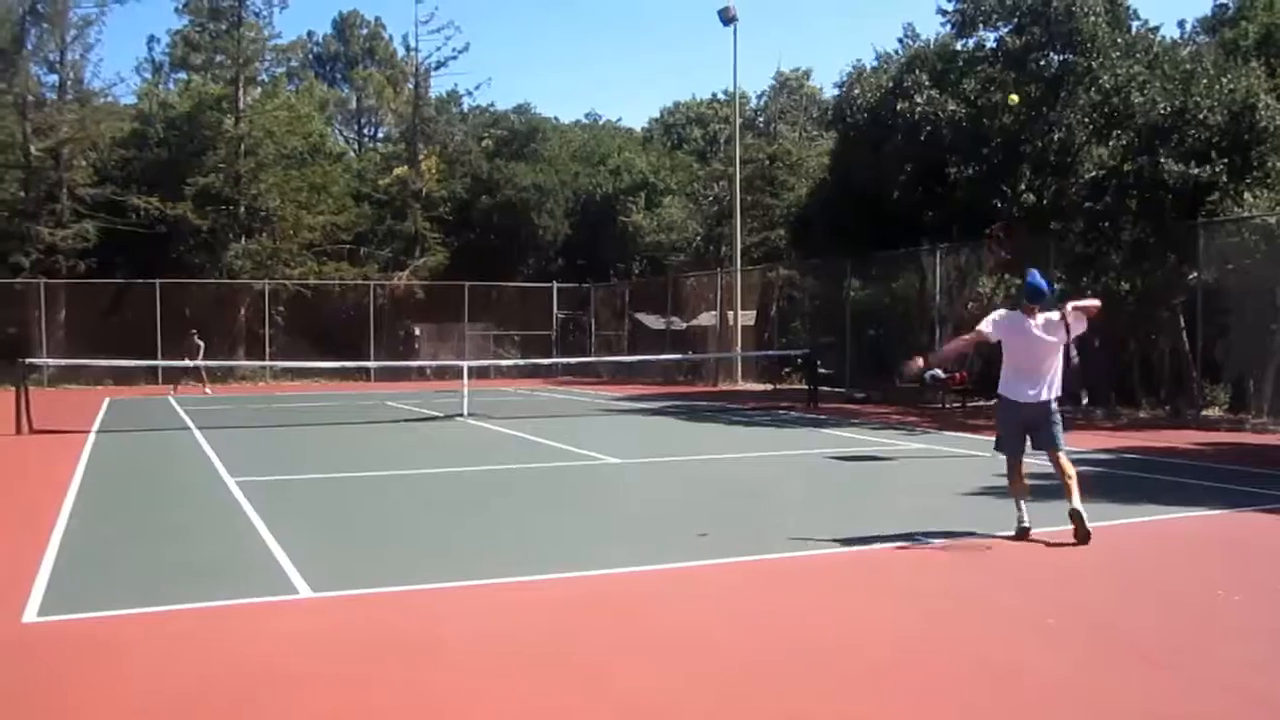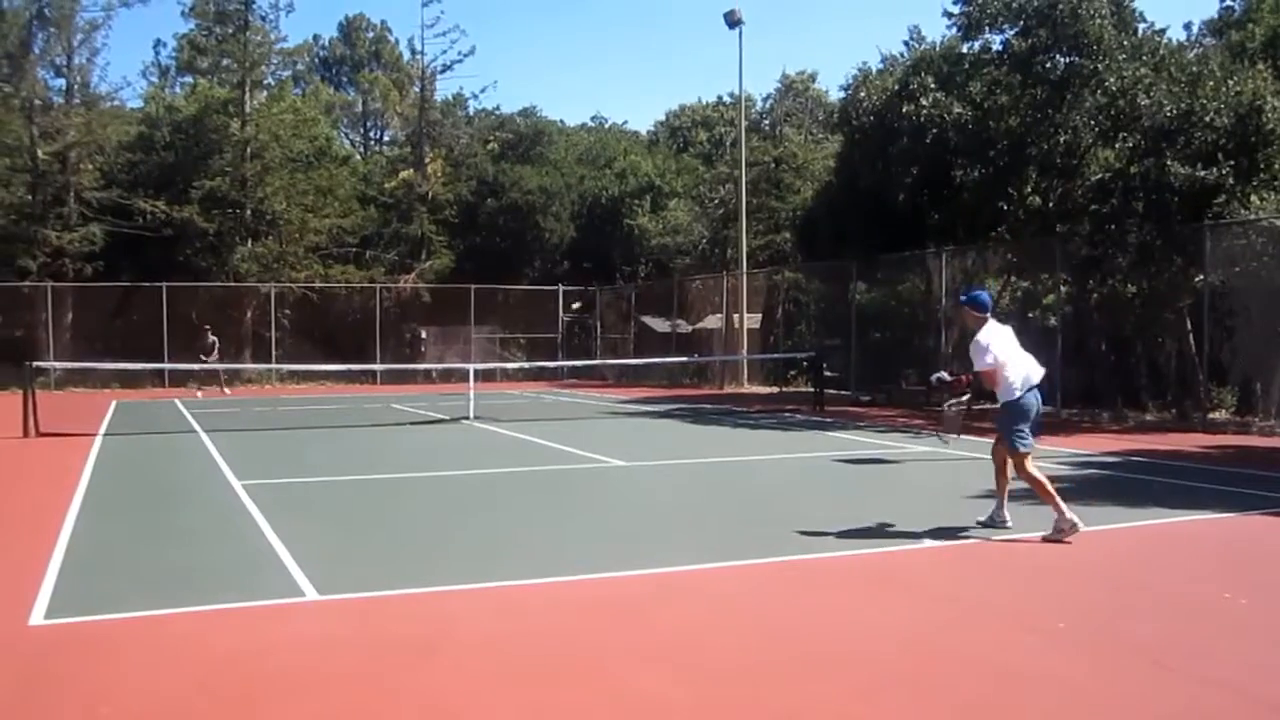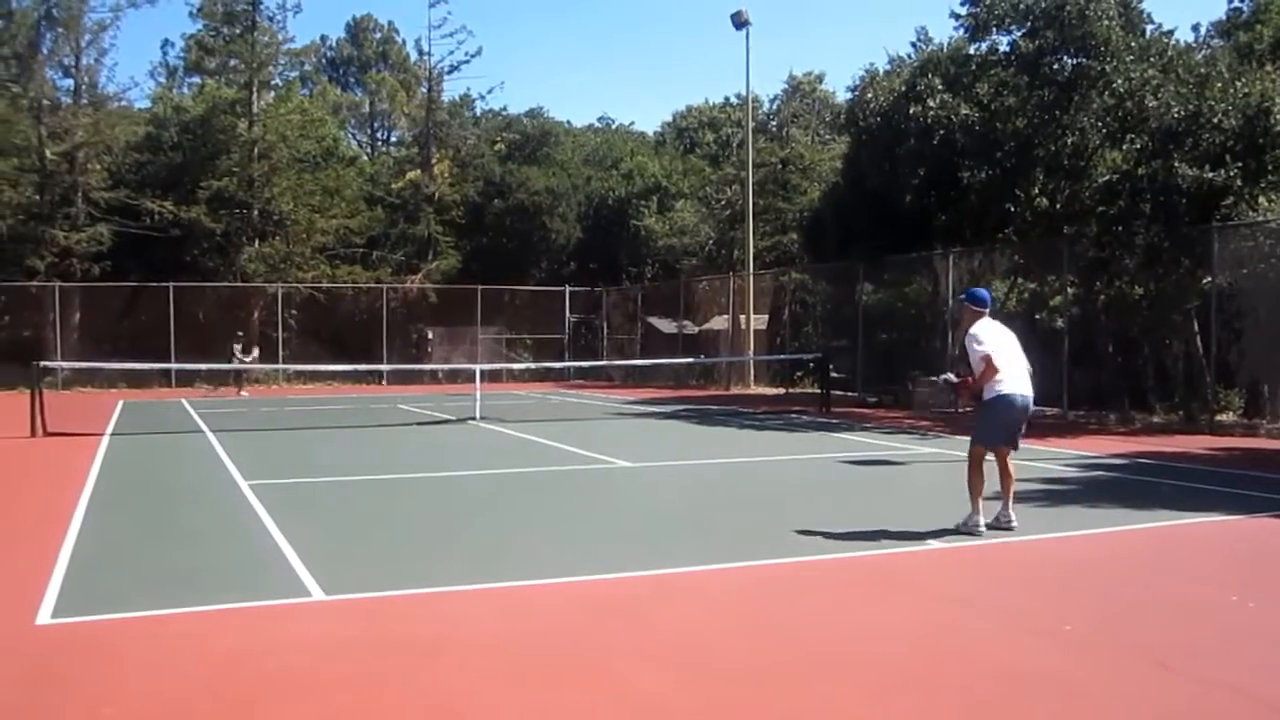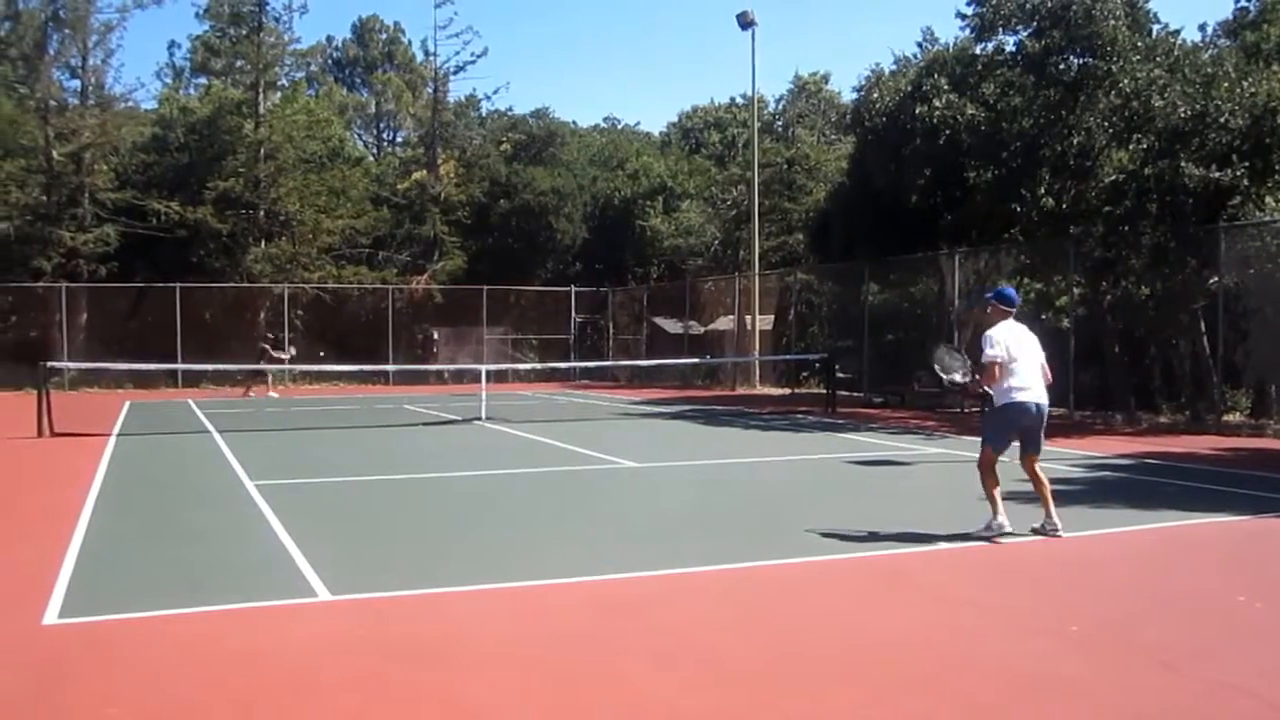
dt=0.4s
person 1, frame 1
left shoulder: (1006, 319)
right shoulder: (1058, 323)
left elbow: (967, 340)
right elbow: (1095, 305)
left wrist: (928, 360)
left hip: (1012, 402)
right hip: (1043, 403)
left knee: (1014, 461)
right knee: (1060, 459)
left ankle: (1023, 520)
right ankle: (1076, 507)
person 1, frame 2
left shoulder: (980, 342)
right shoulder: (1000, 329)
left elbow: (989, 380)
left wrist: (968, 380)
left hip: (1017, 400)
right hip: (1030, 395)
left knee: (1023, 464)
right knee: (999, 453)
left ankle: (1065, 517)
right ankle: (1000, 513)
person 1, frame 3
left shoulder: (976, 332)
right shoulder: (1004, 330)
left elbow: (992, 367)
right elbow: (1027, 369)
left wrist: (973, 385)
left hip: (1000, 399)
right hip: (1025, 398)
left knee: (976, 457)
right knee: (1003, 455)
left ankle: (976, 517)
right ankle: (1006, 512)
person 1, frame 4
left shoulder: (994, 334)
right shoulder: (1029, 334)
left elbow: (993, 374)
right elbow: (1047, 376)
left wrist: (980, 382)
left hip: (1012, 404)
right hip: (1040, 404)
left knee: (986, 462)
right knee: (1031, 464)
left ankle: (999, 519)
right ankle: (1051, 520)
